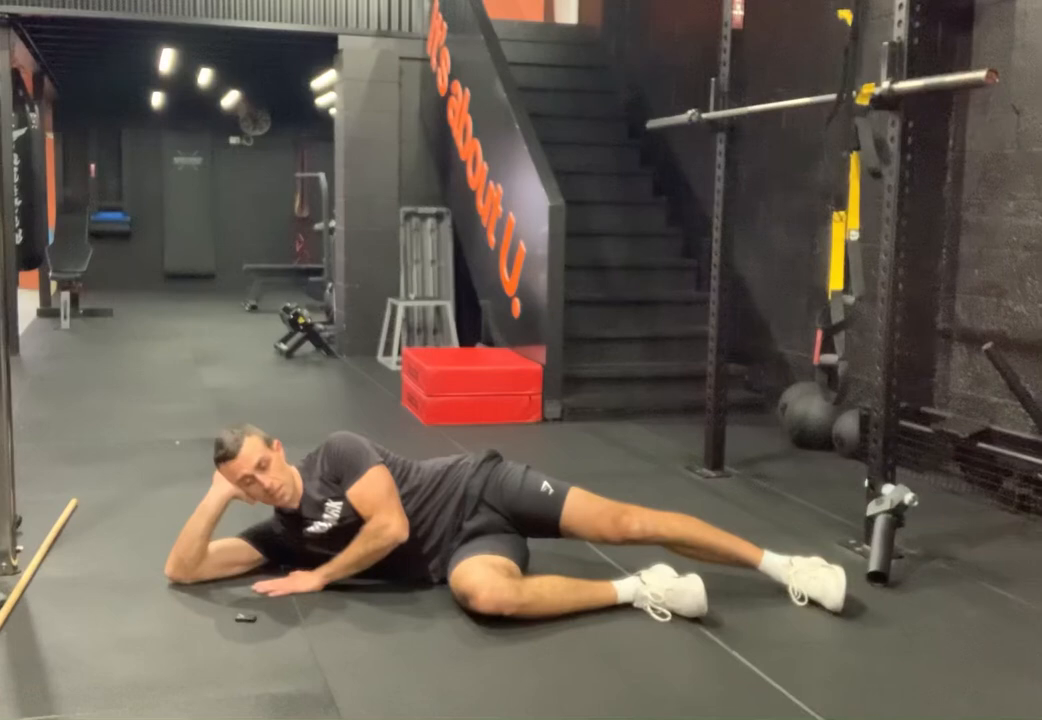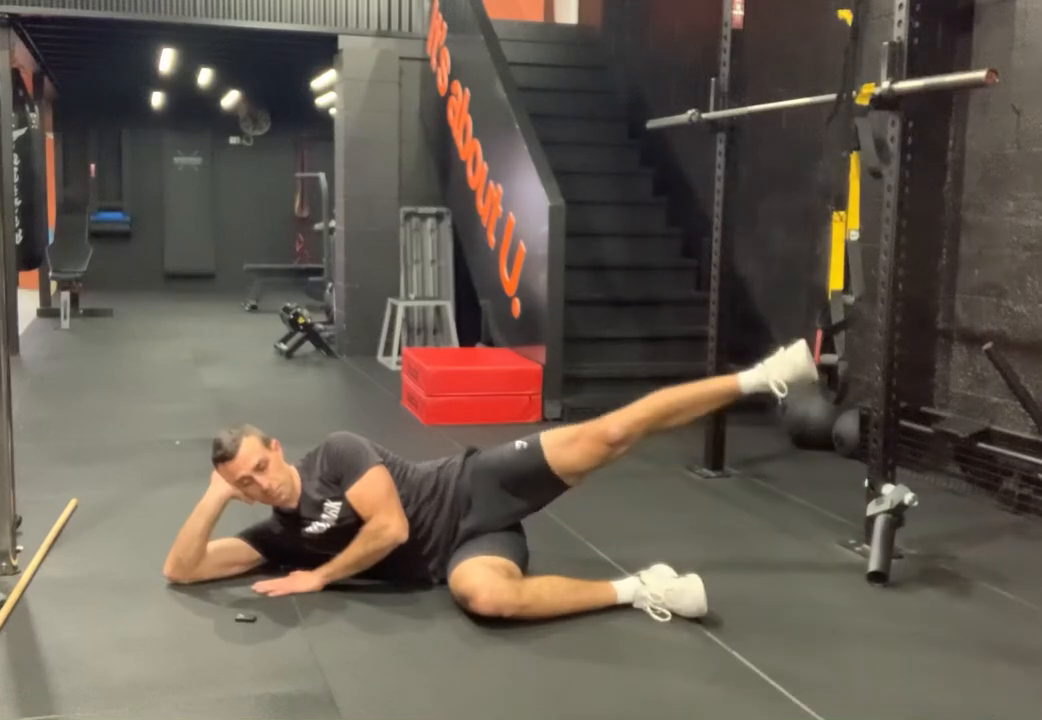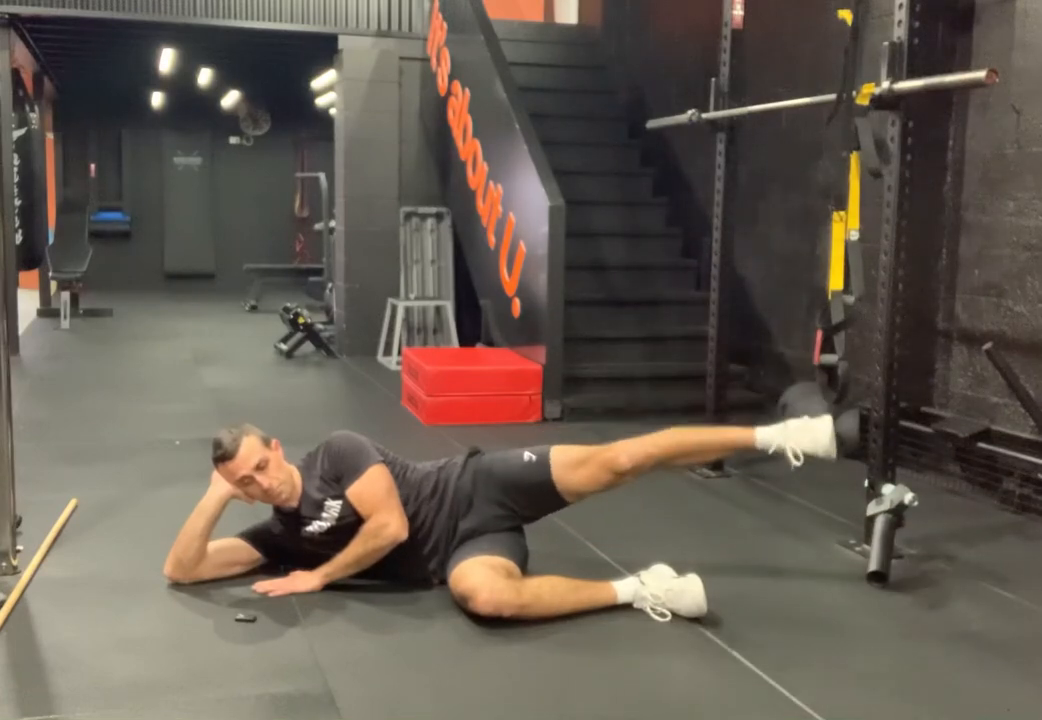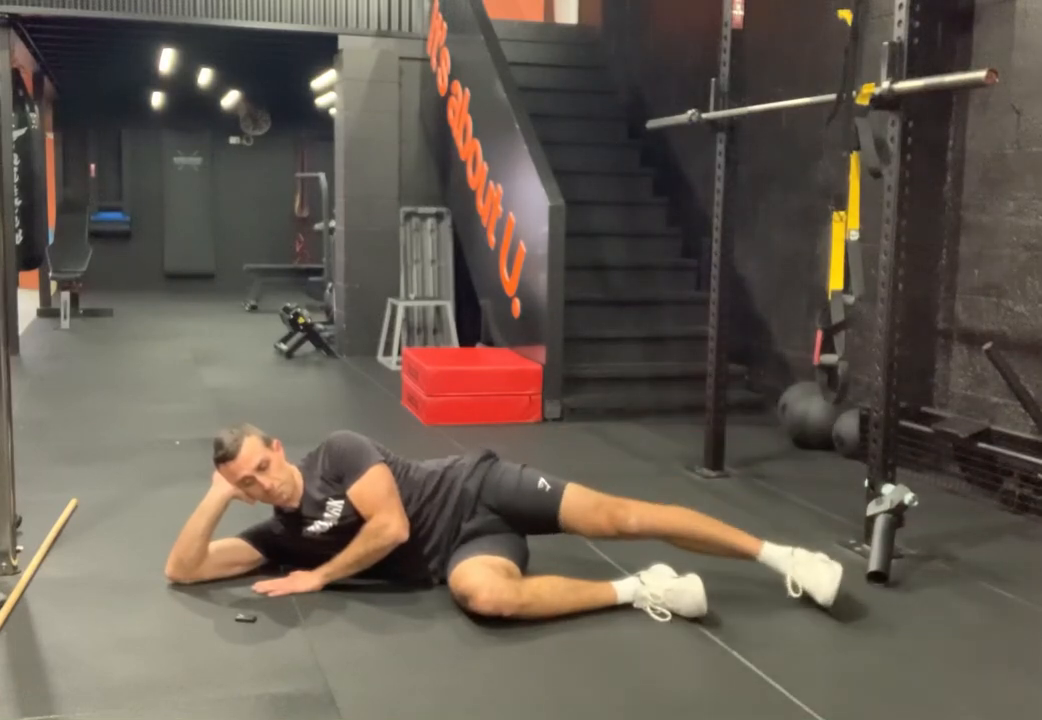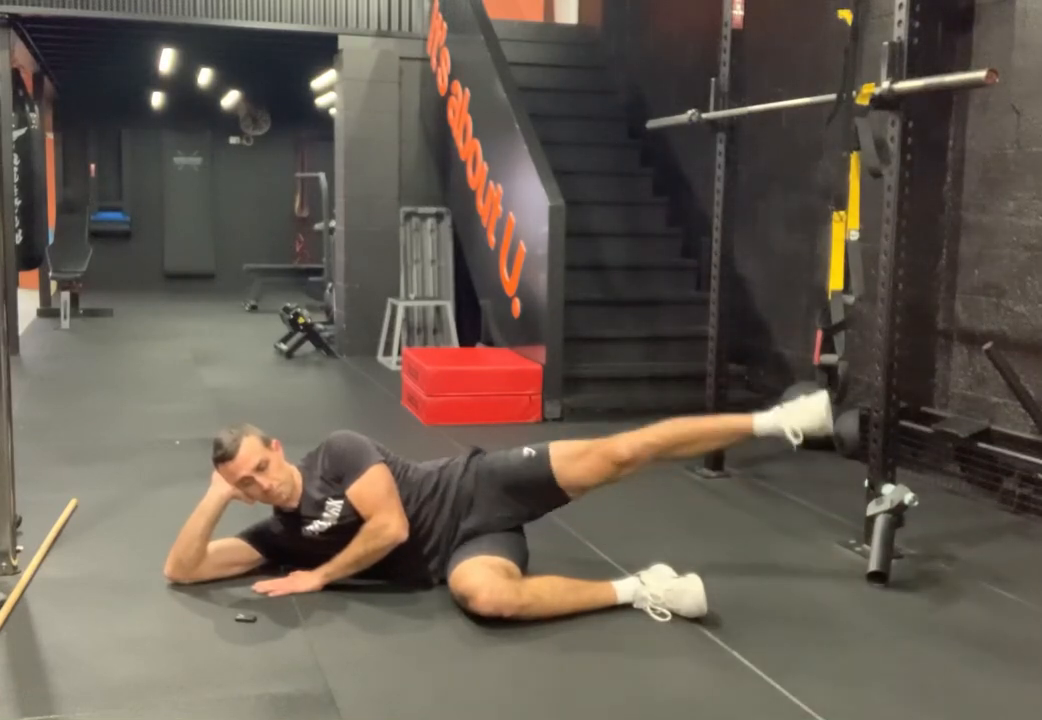
dt=1s
person 1, frame 1
left shoulder: (339, 452)
right shoulder: (282, 534)
left elbow: (391, 527)
right elbow: (182, 569)
left wrist: (320, 577)
right wrist: (215, 497)
left hip: (482, 490)
right hip: (464, 550)
left knee: (618, 519)
right knee: (484, 592)
left ankle: (777, 563)
right ankle: (637, 590)
person 1, frame 2
left shoulder: (338, 453)
right shoulder: (282, 534)
left elbow: (392, 527)
right elbow: (181, 569)
left wrist: (320, 577)
right wrist: (214, 496)
left hip: (476, 486)
right hip: (465, 548)
left knee: (605, 436)
right knee: (485, 594)
left ankle: (756, 381)
right ankle: (635, 589)
person 1, frame 3
left shoulder: (337, 452)
right shoulder: (279, 536)
left elbow: (391, 526)
right elbow: (181, 569)
left wrist: (320, 577)
right wrist: (214, 497)
left hip: (476, 489)
right hip: (459, 552)
left knee: (615, 460)
right knee: (484, 595)
left ankle: (772, 436)
right ankle: (635, 591)
person 1, frame 4
left shoulder: (339, 451)
right shoulder: (280, 533)
left elbow: (391, 527)
right elbow: (182, 569)
left wrist: (319, 577)
right wrist: (216, 495)
left hip: (478, 491)
right hip: (461, 550)
left knee: (615, 514)
right knee: (484, 594)
left ankle: (777, 555)
right ankle: (636, 591)
person 1, frame 5
left shoulder: (339, 452)
right shoulder: (279, 535)
left elbow: (392, 526)
right elbow: (181, 570)
left wrist: (319, 576)
right wrist: (214, 496)
left hip: (477, 487)
right hip: (461, 550)
left knee: (614, 455)
right knee: (486, 595)
left ankle: (775, 421)
right ankle: (635, 589)
